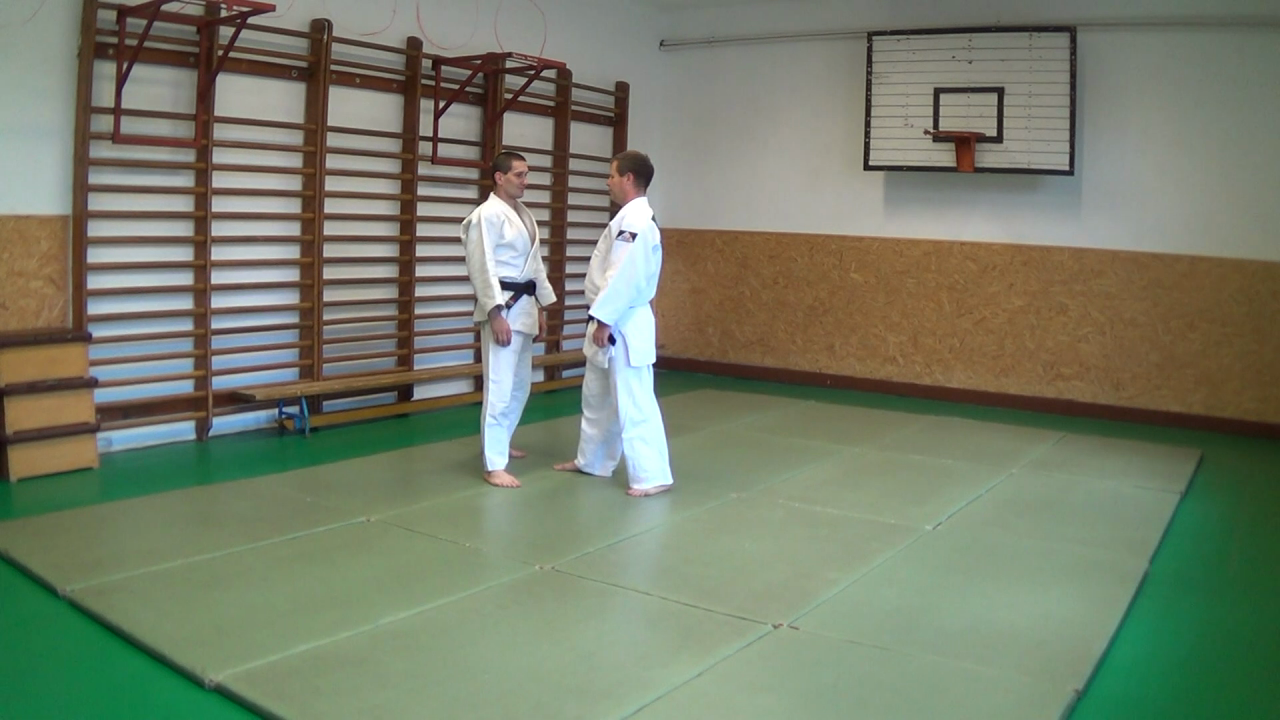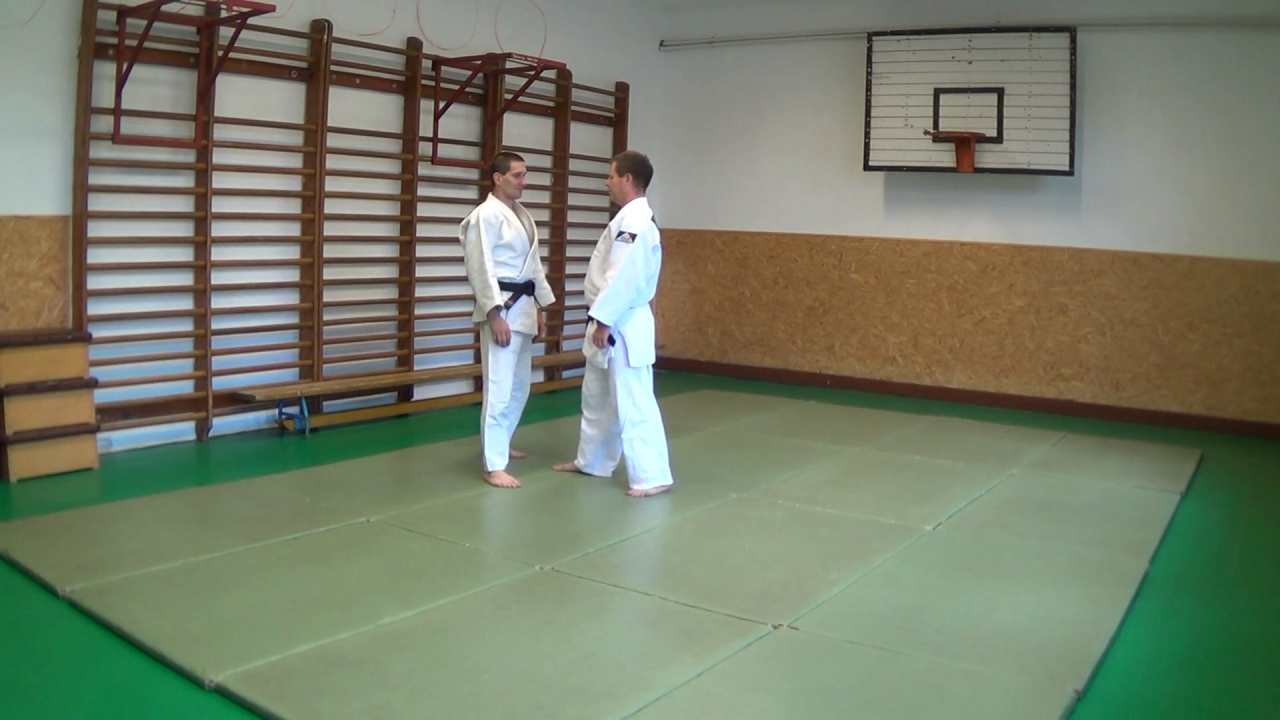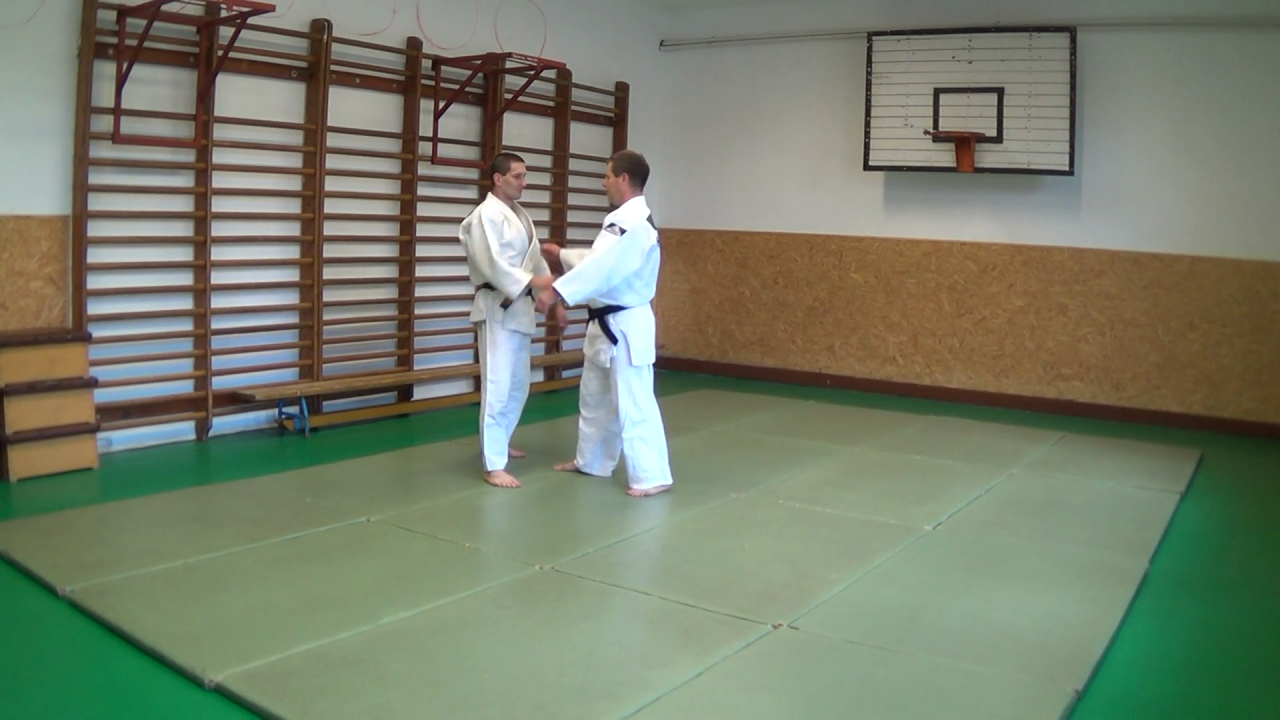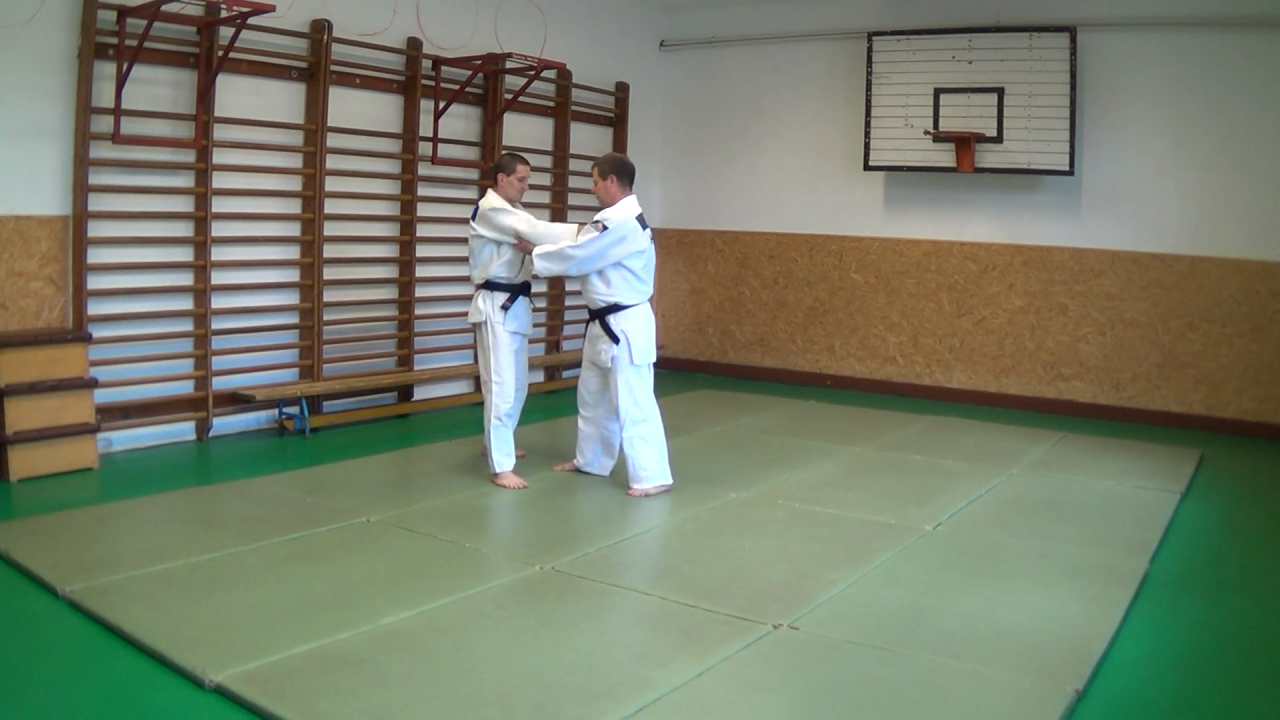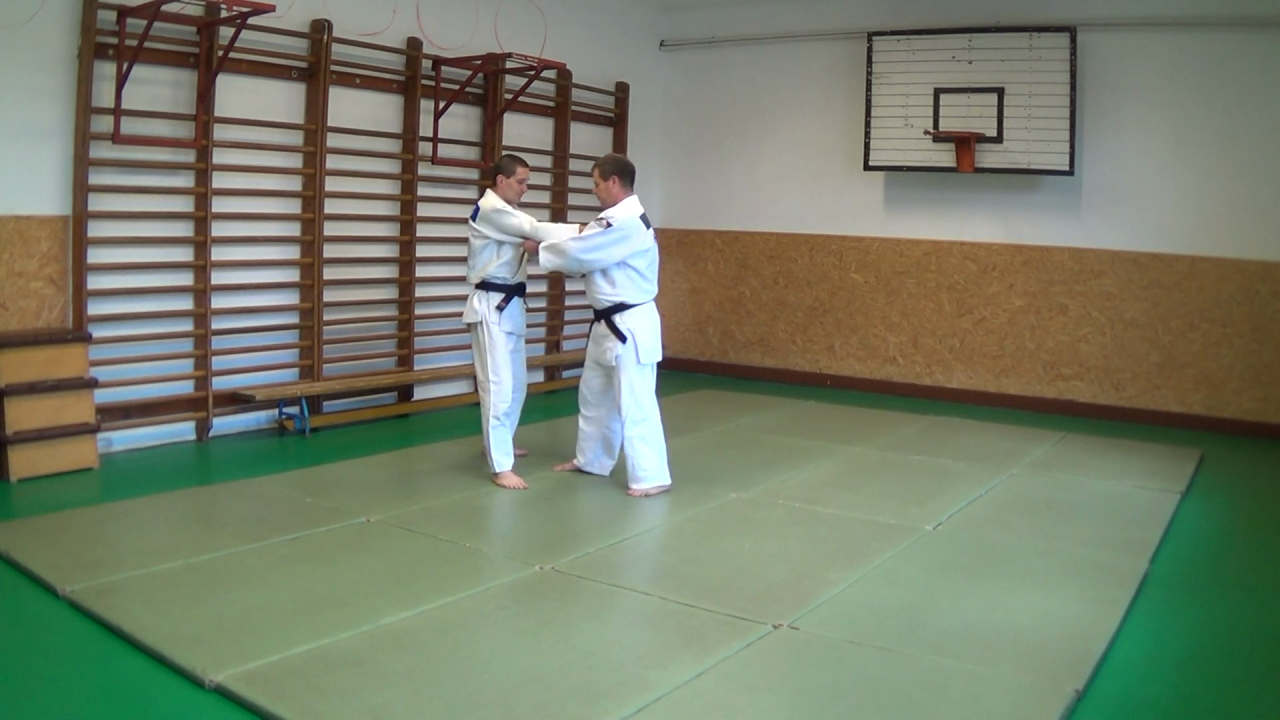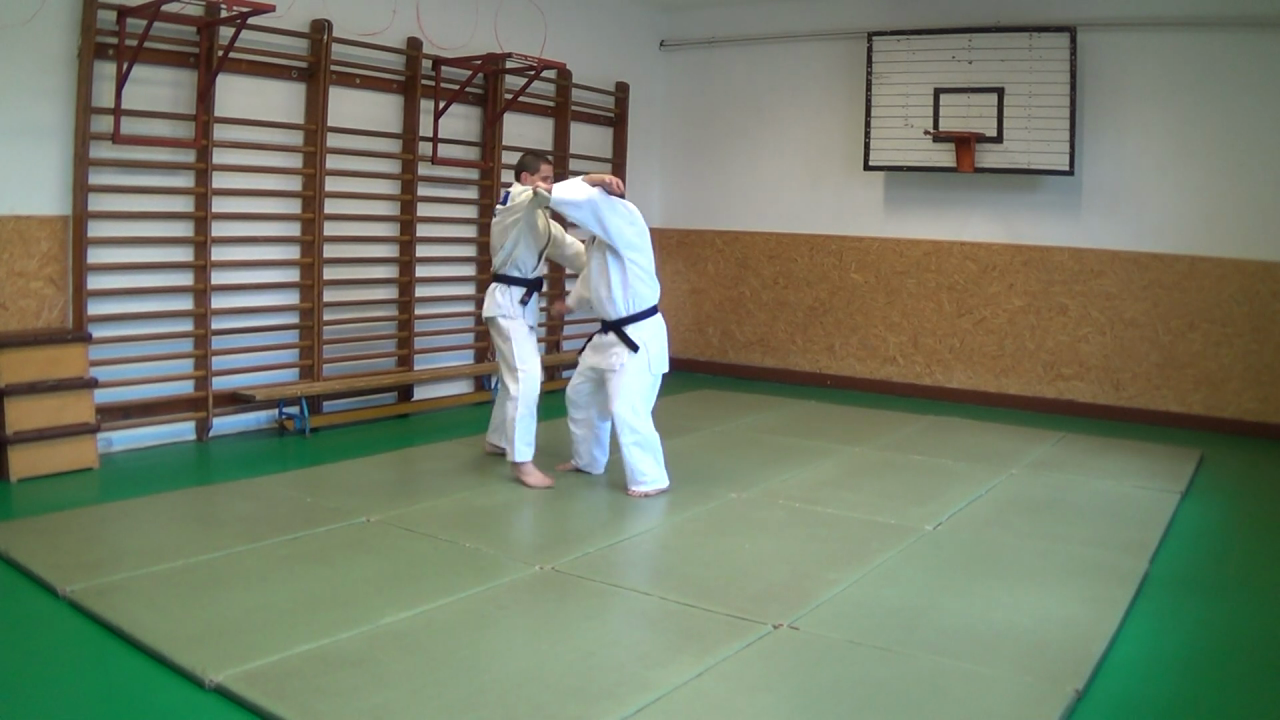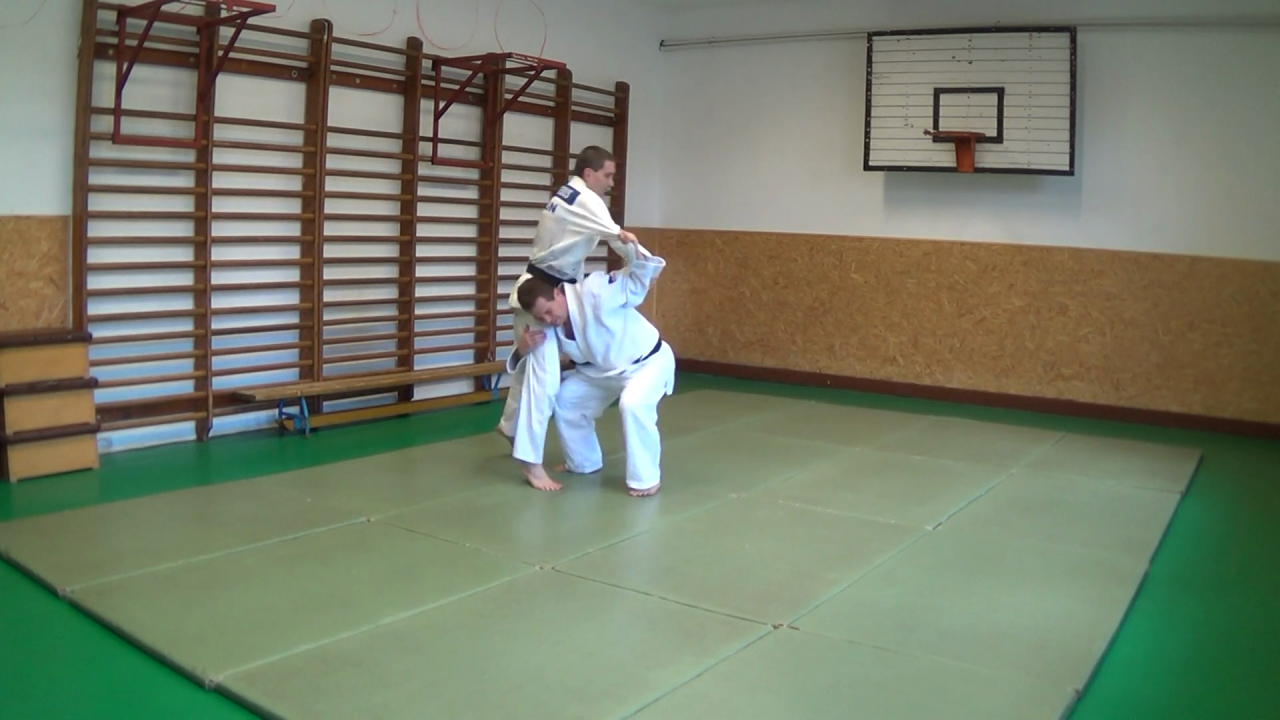
dt=0.5s
person 1, frame 1
left shoulder: (523, 214)
right shoulder: (487, 215)
right elbow: (482, 268)
left wrist: (540, 307)
right wrist: (495, 314)
left hip: (524, 305)
right hip: (501, 307)
left knee: (519, 384)
right knee: (500, 386)
left ankle: (500, 443)
right ankle: (494, 465)
person 1, frame 2
left shoulder: (522, 215)
right shoulder: (485, 215)
right elbow: (481, 269)
left wrist: (539, 308)
right wrist: (494, 314)
left hip: (523, 306)
right hip: (500, 307)
left knee: (520, 384)
right knee: (499, 386)
left ankle: (500, 442)
right ankle: (494, 465)
person 1, frame 3
left shoulder: (520, 215)
right shoulder: (486, 215)
left elbow: (535, 261)
right elbow: (492, 264)
right wrist: (536, 284)
left hip: (520, 306)
right hip: (498, 307)
left knee: (518, 384)
right knee: (498, 385)
left ankle: (499, 442)
right ankle: (493, 465)
person 1, frame 4
left shoulder: (513, 211)
right shoulder: (490, 210)
left elbow: (536, 238)
right elbow: (536, 232)
left wrist: (580, 236)
right wrist: (583, 231)
left hip: (516, 305)
right hip: (496, 307)
left knee: (517, 384)
right knee: (501, 386)
left ankle: (498, 443)
right ankle: (501, 467)
person 1, frame 5
left shoulder: (508, 213)
right shoulder: (489, 210)
left elbow: (533, 242)
right elbow: (537, 231)
left hip: (509, 306)
right hip: (491, 307)
left knee: (516, 383)
right knee: (498, 386)
left ankle: (501, 443)
right ankle: (501, 466)
person 1, frame 6
left shoulder: (535, 210)
right shoulder: (514, 198)
left elbow: (563, 244)
right elbow: (545, 193)
left hip: (524, 301)
right hip: (508, 301)
left knee: (514, 375)
right knee: (526, 378)
left ankle: (500, 439)
right ankle: (522, 461)
person 1, frame 7
left shoulder: (567, 195)
right shoulder: (586, 199)
right elbow: (622, 238)
left knee: (529, 366)
right knee: (544, 377)
left ankle: (512, 427)
right ankle: (531, 462)
person 2, frame 1
left shoulder: (634, 220)
right shoulder: (631, 218)
left elbow: (624, 277)
left wrist: (604, 320)
left hip: (624, 326)
right hip: (614, 322)
left knee: (634, 404)
right knee: (597, 397)
left ankle: (652, 476)
right ankle: (592, 460)
person 2, frame 2
left shoulder: (634, 221)
right shoulder: (630, 218)
left elbow: (624, 278)
left wrist: (603, 321)
left hip: (623, 327)
right hip: (613, 323)
left knee: (634, 404)
right knee: (597, 398)
left ankle: (652, 476)
right ankle: (592, 460)
person 2, frame 3
left shoulder: (631, 221)
right shoulder: (629, 218)
left elbow: (602, 265)
right elbow: (601, 259)
left wrist: (558, 289)
right wrist: (563, 256)
left hip: (625, 325)
right hip: (610, 323)
left knee: (633, 403)
right knee: (595, 396)
left ankle: (650, 476)
right ankle: (591, 460)
person 2, frame 4
left shoulder: (620, 222)
right shoulder: (622, 219)
left elbow: (576, 257)
right elbow: (586, 254)
left wrist: (534, 252)
right wrist: (542, 249)
left hip: (625, 325)
right hip: (606, 324)
left knee: (633, 403)
right knee: (593, 395)
left ankle: (651, 476)
right ankle: (591, 460)
person 2, frame 5
left shoulder: (624, 222)
right shoulder: (623, 219)
left elbow: (578, 252)
right elbow: (589, 255)
left wrist: (540, 249)
right wrist: (547, 248)
left hip: (631, 325)
right hip: (611, 323)
left knee: (634, 403)
right knee: (595, 395)
left ankle: (650, 476)
right ankle: (592, 459)
person 2, frame 6
left shoulder: (624, 219)
right shoulder: (597, 236)
left elbow: (593, 199)
left wrist: (554, 192)
right wrist: (571, 302)
left hip: (639, 337)
right hip: (608, 335)
left knee: (625, 409)
right knee: (580, 395)
left ankle: (650, 479)
right ankle: (588, 461)
person 2, frame 7
left shoulder: (594, 292)
right shoulder: (550, 327)
left elbow: (639, 279)
left wrist: (635, 250)
left hip: (648, 362)
left knee: (634, 405)
right knee: (566, 399)
left ankle: (645, 480)
right ankle: (583, 462)
